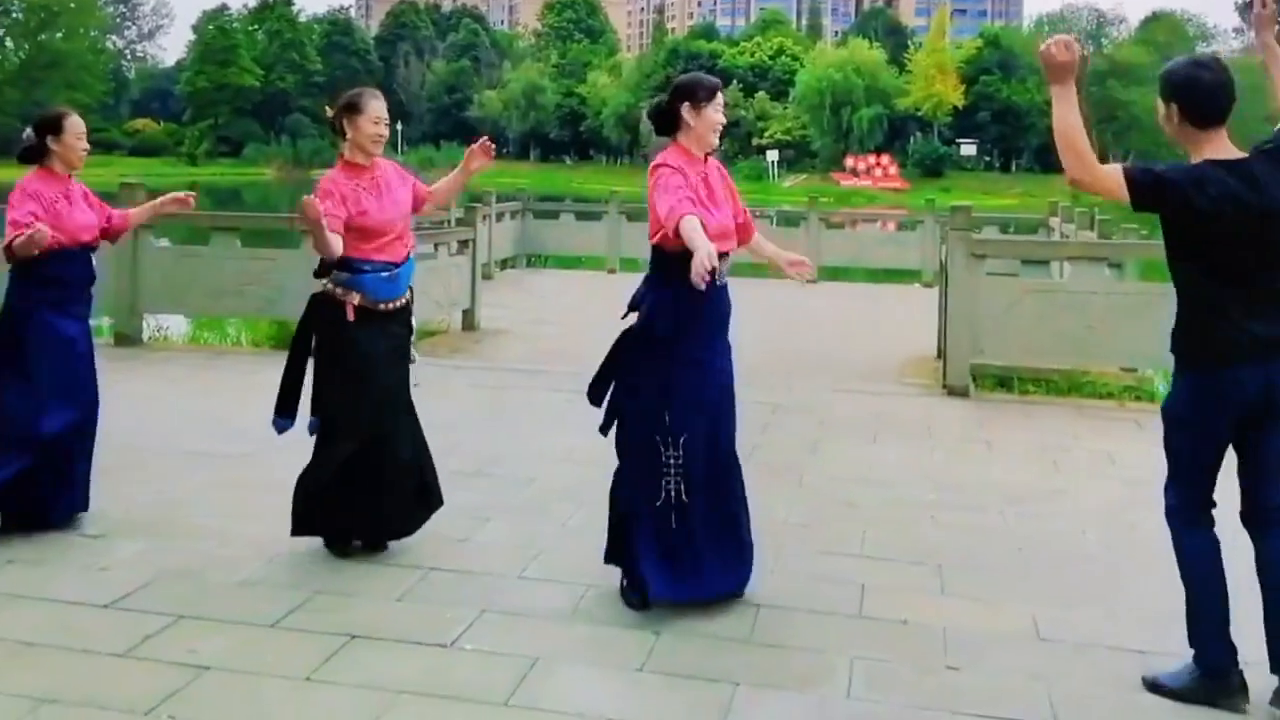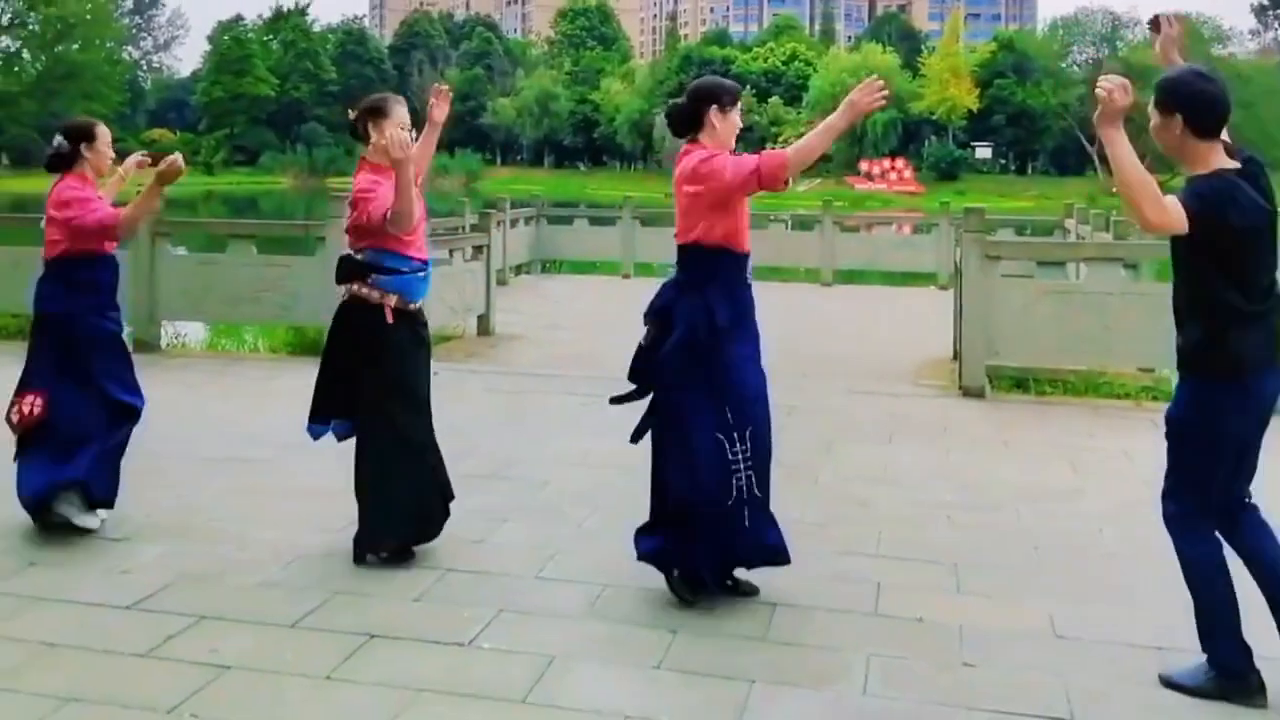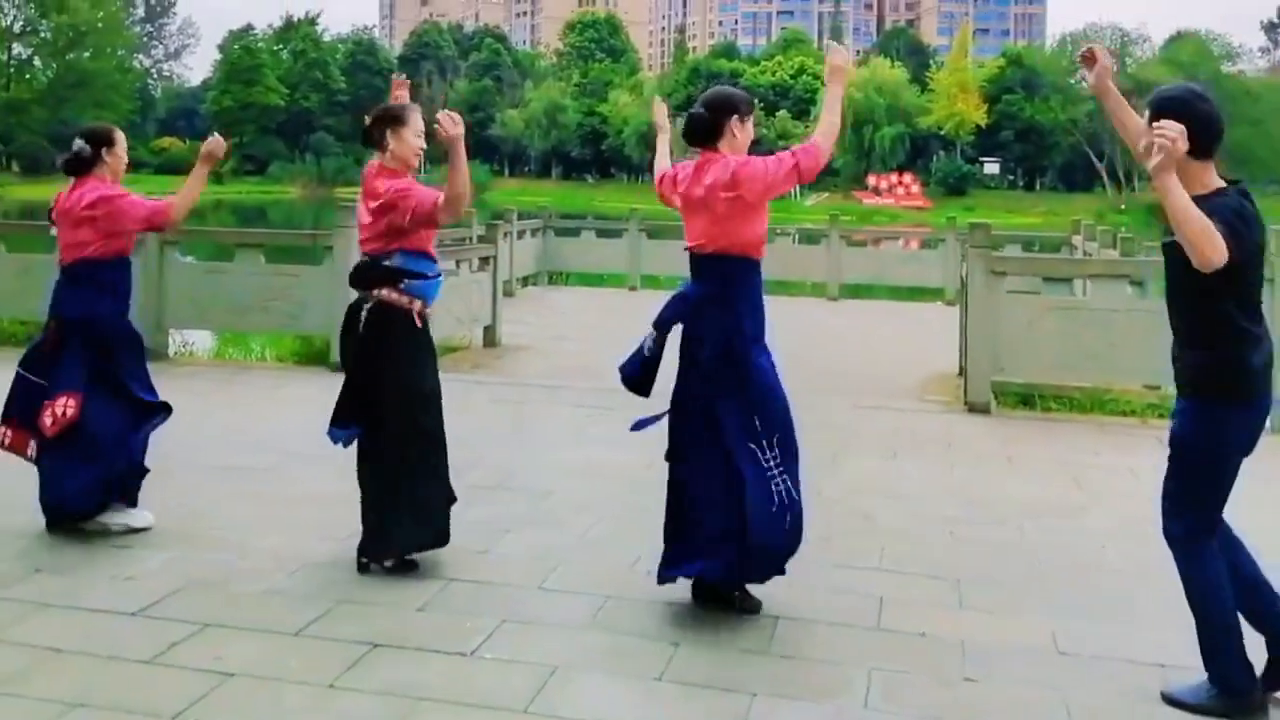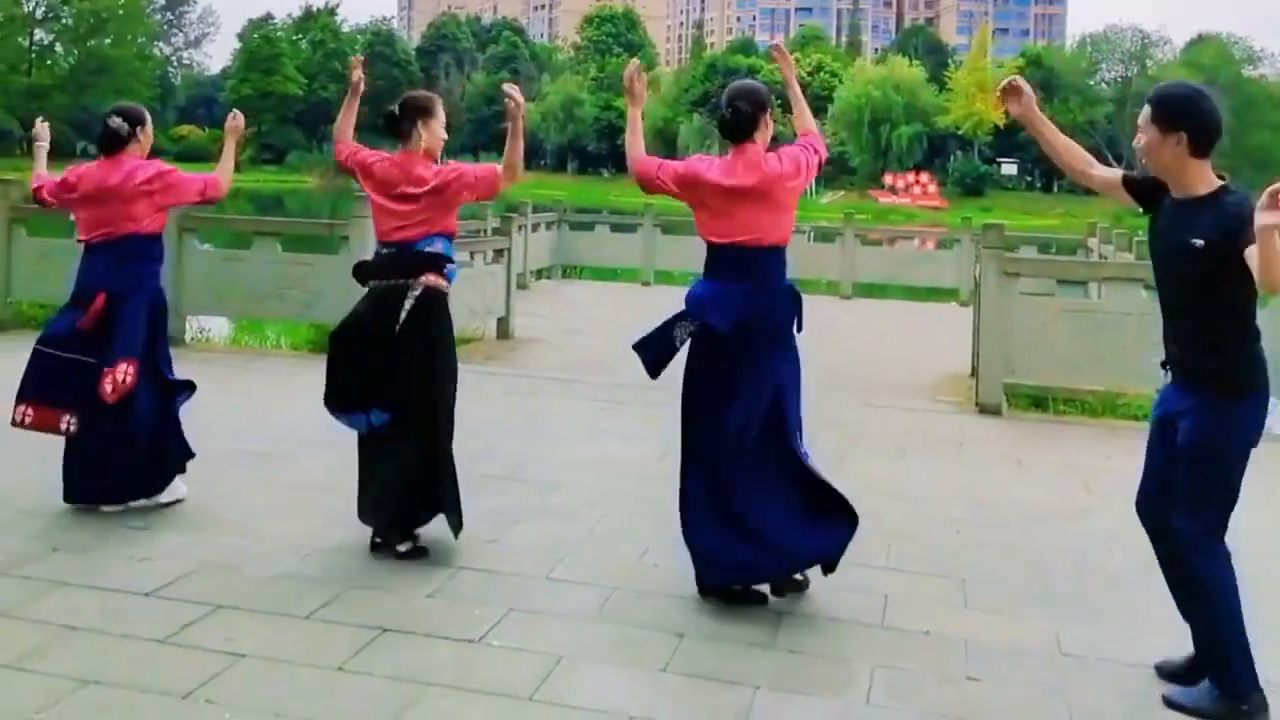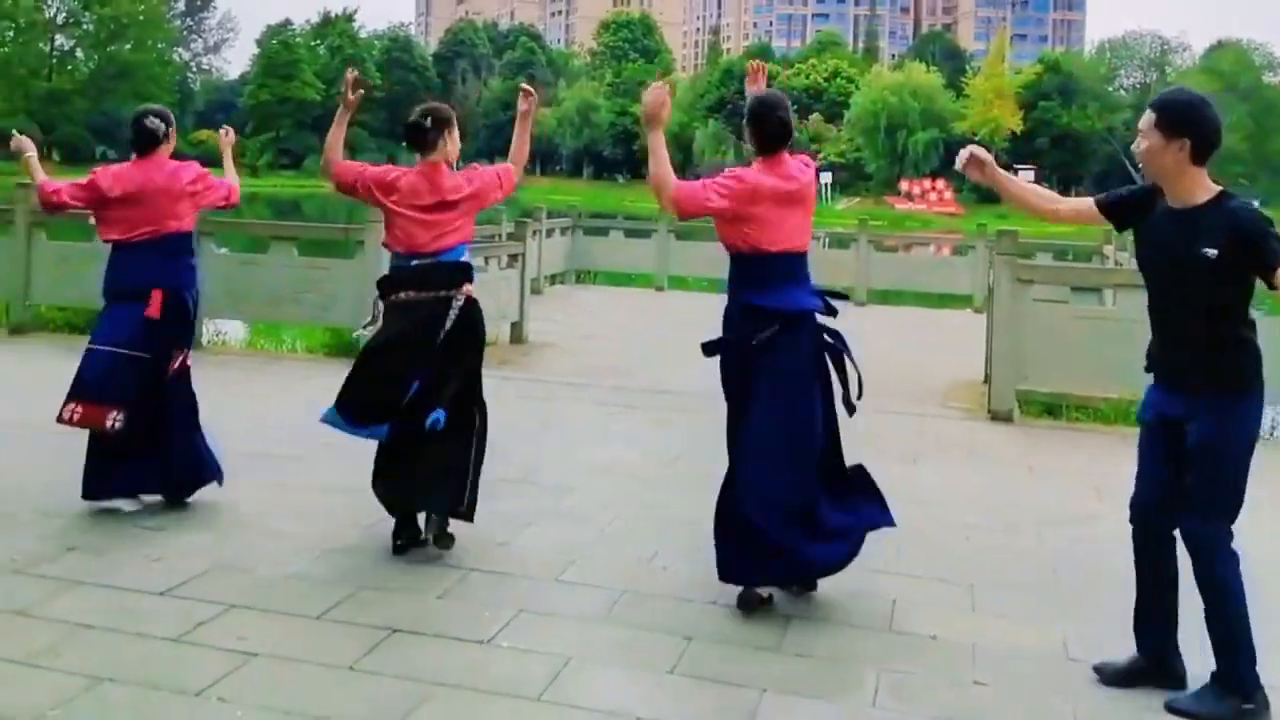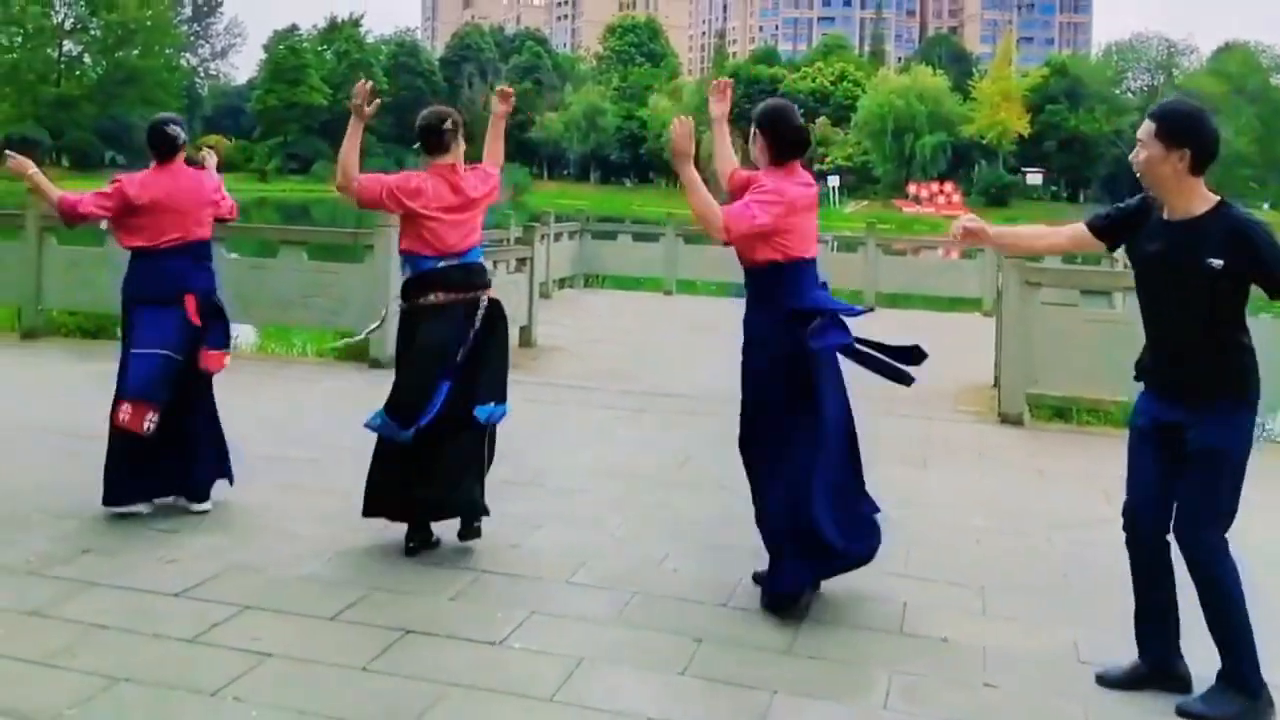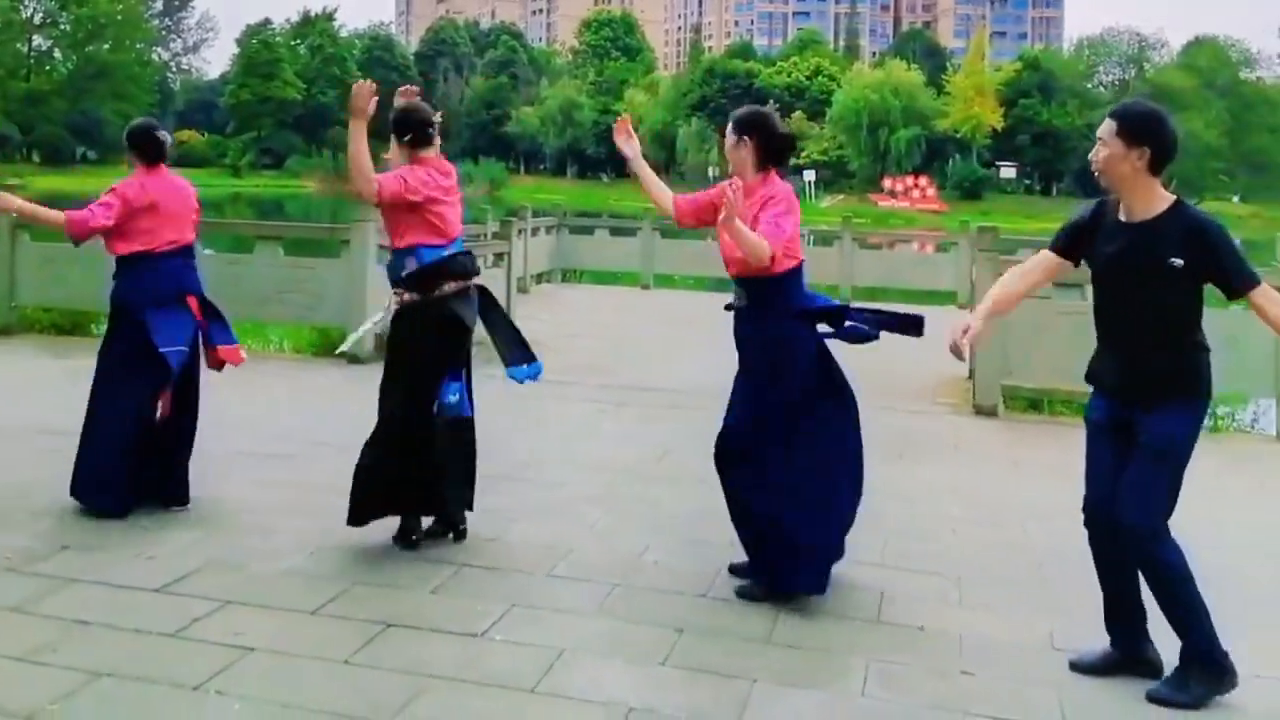
dt=0.1s
person 1, frame 1
left shoulder: (1182, 186)
left elbow: (1083, 171)
left wrist: (1062, 85)
left hip: (1208, 372)
left knee: (1187, 510)
left ankle: (1216, 671)
person 1, frame 2
left shoulder: (1218, 195)
left elbow: (1156, 218)
right elbow: (1203, 122)
left wrist: (1110, 129)
right wrist: (1172, 54)
left hip: (1218, 377)
left knee: (1187, 510)
person 1, frame 3
left shoulder: (1221, 212)
right shoulder: (1218, 192)
left elbow: (1209, 258)
right elbow: (1145, 143)
left wrist: (1163, 176)
right wrist: (1106, 87)
left hip: (1222, 395)
left knee: (1188, 529)
right knee: (1200, 520)
person 1, frame 4
right shoulder: (1162, 194)
right elbow: (1093, 173)
right wrist: (1033, 116)
right hip: (1183, 386)
left knee: (1195, 527)
right knee: (1157, 510)
right ankle: (1213, 647)
person 1, frame 5
right shoulder: (1145, 205)
right elbow: (1058, 207)
right wrist: (994, 175)
left hip: (1227, 397)
right hip: (1169, 389)
left knee: (1205, 533)
right knee: (1149, 516)
right ankle: (1157, 655)
person 1, frame 6
right shoulder: (1134, 218)
right elbow: (1060, 239)
right wrist: (991, 234)
left hip: (1220, 406)
right hip: (1160, 397)
left knee: (1200, 536)
right knee: (1143, 523)
right ankle: (1159, 657)
person 1, frame 7
left shoulder: (1196, 232)
right shoulder: (1096, 223)
right elbow: (1033, 272)
right wrist: (979, 317)
left hip: (1174, 401)
right hip: (1112, 393)
left knee: (1141, 524)
right knee: (1104, 514)
left ankle: (1208, 663)
right ankle: (1131, 644)
person 2, frame 1
left shoulder: (713, 171)
right shoulder: (667, 168)
left elbow: (741, 231)
right elbow: (680, 215)
left wrist: (783, 259)
right wrist: (702, 248)
left hip: (708, 316)
right hip: (672, 314)
left knee: (709, 442)
right knee: (669, 445)
left ankle: (704, 566)
right ankle: (644, 568)
person 2, frame 2
left shoulder: (700, 162)
right shoulder: (705, 165)
left elbow: (759, 169)
right elbow: (772, 166)
right wrist: (844, 116)
left hip: (714, 306)
right hip: (712, 309)
left knee: (728, 431)
right knee: (723, 433)
left ankle: (706, 564)
right ankle: (690, 563)
person 2, frame 3
left shoulder: (692, 175)
right shoulder: (744, 176)
left elbow: (663, 178)
right elbow: (812, 156)
left wrist: (661, 124)
right wrist: (833, 85)
left hip: (714, 313)
right hip: (729, 315)
left knee: (713, 439)
right knee: (758, 440)
left ankle: (716, 570)
right ankle: (722, 575)
person 2, frame 4
left shoulder: (705, 172)
right shoulder: (789, 168)
left elbow: (642, 169)
right elbow: (816, 143)
left wrist: (635, 106)
right wrist: (793, 83)
left hip: (717, 304)
right hip: (768, 307)
left knee: (715, 435)
right knee: (772, 432)
left ankle: (724, 570)
right ankle: (784, 560)
person 2, frame 5
left shoulder: (743, 182)
right shoulder: (801, 172)
left elbow: (673, 198)
left wrist: (655, 129)
right wrist: (763, 97)
left hip: (753, 315)
right hip: (799, 311)
left knee: (756, 443)
right knee: (798, 438)
left ankle: (752, 568)
right ankle: (800, 563)
person 2, frame 6
left shoulder: (781, 190)
right shoulder: (785, 181)
left elbow: (721, 227)
right elbow: (733, 180)
left wrist: (685, 162)
right wrist: (718, 120)
left hip: (779, 321)
right hip: (805, 318)
left knee: (777, 446)
right knee: (806, 439)
left ankle: (792, 580)
right ankle: (802, 563)
person 2, frame 7
left shoulder: (779, 198)
right shoulder: (741, 190)
left elbow: (764, 255)
right elbow: (680, 207)
left wrist: (732, 222)
right wrist: (635, 159)
left hip: (776, 329)
right hip: (773, 326)
left knee: (762, 447)
right knee: (769, 445)
left ankle: (786, 571)
right ankle: (788, 561)
person 3, frame 1
left shoulder: (393, 174)
right shoulder: (333, 185)
left elbow: (428, 199)
right elbow: (330, 252)
left wrist: (466, 170)
right wrist: (319, 226)
left hip: (393, 314)
right hip: (351, 319)
left knee: (389, 415)
right knee: (357, 419)
left ankle: (374, 520)
right ankle: (340, 524)
person 3, frame 2
left shoulder: (389, 174)
right shoulder: (369, 184)
left elbow: (415, 165)
right elbow: (401, 217)
left wrist: (435, 129)
right wrist: (417, 152)
left hip: (398, 313)
right hip: (377, 315)
left knee: (402, 420)
right knee: (391, 422)
left ankle: (387, 530)
right ankle: (377, 539)
person 3, frame 3
left shoulder: (378, 176)
right shoulder: (396, 190)
right elbow: (453, 207)
left wrist: (398, 109)
right wrist: (456, 143)
left hip: (391, 316)
right hip: (395, 318)
left knee: (390, 425)
right knee: (406, 427)
left ankle: (386, 536)
right ankle: (381, 546)
person 3, frame 4
left shoulder: (377, 167)
right shoulder: (445, 175)
left elbow: (341, 147)
right elbow: (508, 175)
left wrist: (354, 94)
right wrist: (516, 120)
left hip: (384, 296)
right hip: (424, 299)
left knee: (387, 412)
right knee: (424, 410)
left ankle: (388, 520)
right ankle: (394, 525)
person 3, frame 5
left shoulder: (390, 182)
right shoulder: (466, 184)
left elbow: (332, 168)
right elbow: (513, 172)
left wrist: (345, 108)
right wrist: (525, 119)
left hip: (402, 308)
right hip: (452, 309)
left knee: (398, 413)
right knee: (453, 412)
left ankle: (405, 523)
right ankle: (437, 516)
person 3, frame 6
left shoulder: (412, 185)
right shoulder: (475, 183)
left elbow: (350, 185)
right elbow: (494, 168)
left wrist: (358, 122)
right wrist: (500, 121)
left hip: (427, 311)
right hip: (473, 307)
left knee: (415, 412)
right knee: (465, 412)
left ankle: (417, 524)
right ankle: (466, 511)
person 3, frame 7
left shoulder: (411, 178)
right shoulder: (441, 170)
left elbow: (367, 188)
left wrist: (359, 121)
right wrist: (407, 113)
left hip: (426, 306)
right hip: (455, 297)
left knee: (402, 412)
right knee: (447, 407)
left ankle: (413, 516)
right ankle: (449, 513)
person 4, frame 1
left shoulder: (77, 191)
left elbow: (112, 223)
left wrist: (161, 205)
left hip: (71, 306)
right hip: (40, 306)
left knee: (72, 402)
right knee: (58, 402)
left ankle: (51, 499)
person 4, frame 2
left shoulder: (78, 189)
right shoulder: (73, 195)
left elbow: (105, 211)
right elbow: (115, 224)
left wrist: (139, 180)
right wrist: (162, 183)
left hip: (76, 306)
right hip: (75, 309)
left knee: (68, 401)
right knee: (108, 399)
left ankle: (60, 492)
right ankle: (68, 489)
person 4, frame 3
left shoulder: (73, 194)
right shoulder: (104, 197)
right elbow: (166, 215)
right wrist: (204, 166)
left hip: (82, 307)
right hip: (97, 311)
left knee: (85, 404)
right knee: (119, 401)
left ankle: (72, 502)
right ankle: (109, 501)
person 4, frame 4
left shoulder: (86, 175)
right shoulder: (151, 174)
left elbow: (42, 189)
right elbow: (217, 187)
left wrist: (41, 145)
right wrist: (232, 142)
left hip: (96, 282)
right hip: (133, 285)
left knee: (98, 382)
right knee: (144, 379)
left ankle: (96, 484)
right ankle: (150, 481)
person 4, frame 5
left shoulder: (110, 178)
right shoulder: (189, 175)
left elbow: (53, 195)
right elbow: (230, 193)
left wrist: (28, 155)
right wrist: (227, 151)
left hip: (127, 283)
right hip: (171, 284)
right knee: (166, 379)
left ankle: (117, 484)
right ankle: (179, 478)
person 4, frame 6
left shoulder: (133, 186)
right shoulder: (206, 183)
left elbow: (76, 208)
right elbow: (228, 210)
left hip: (148, 290)
right hip: (193, 291)
left knee: (143, 384)
right knee: (190, 388)
left ankle: (131, 489)
right ankle: (193, 487)
person 4, frame 7
left shoulder: (129, 191)
right shoulder: (183, 190)
left elbow: (82, 224)
left hip: (140, 296)
right hip: (182, 295)
left knee: (123, 391)
right knee: (175, 392)
left ankle: (109, 492)
right ankle: (166, 490)
